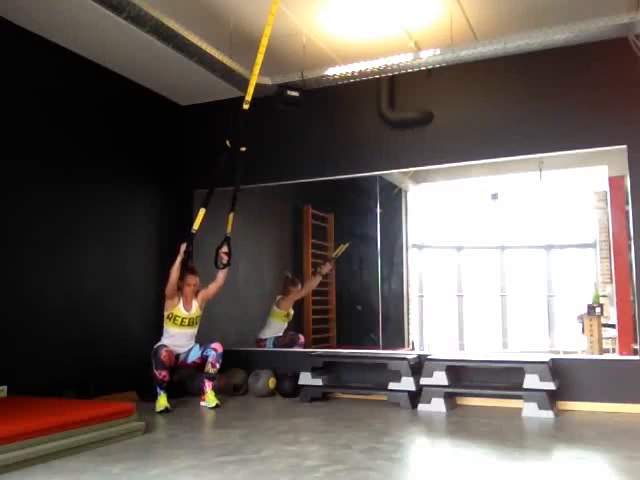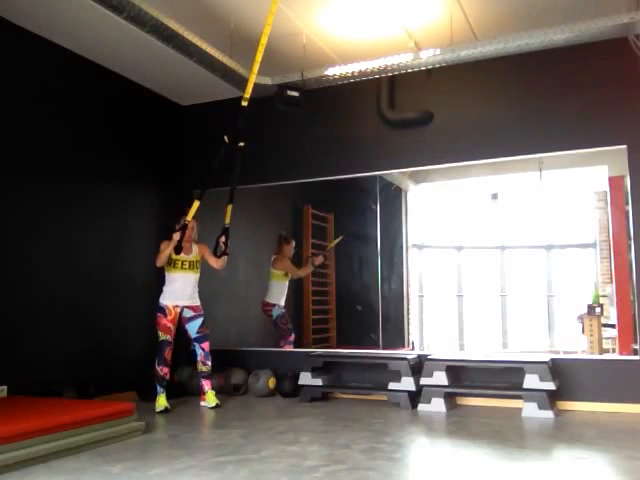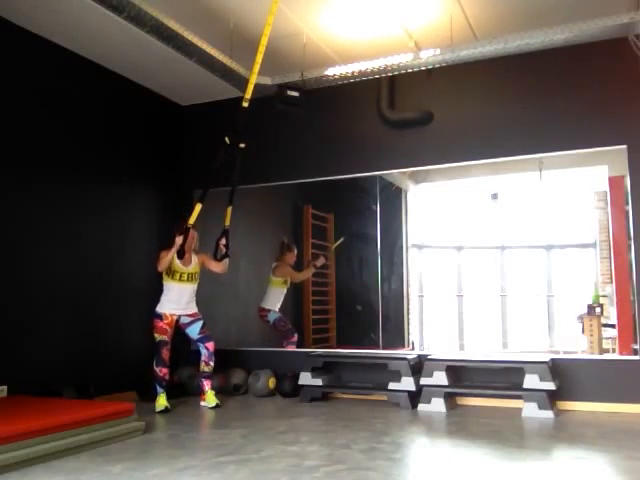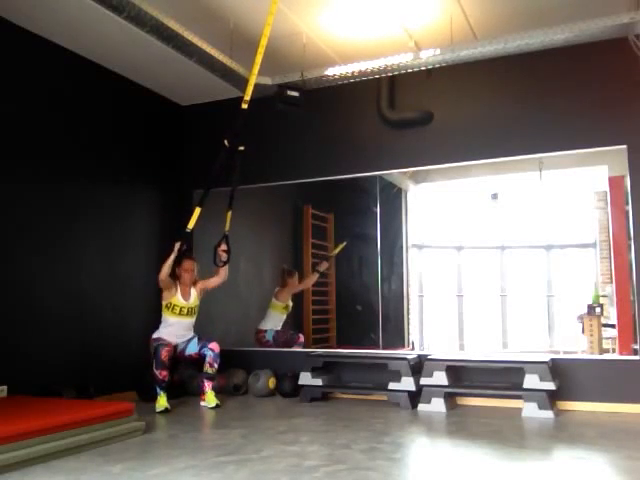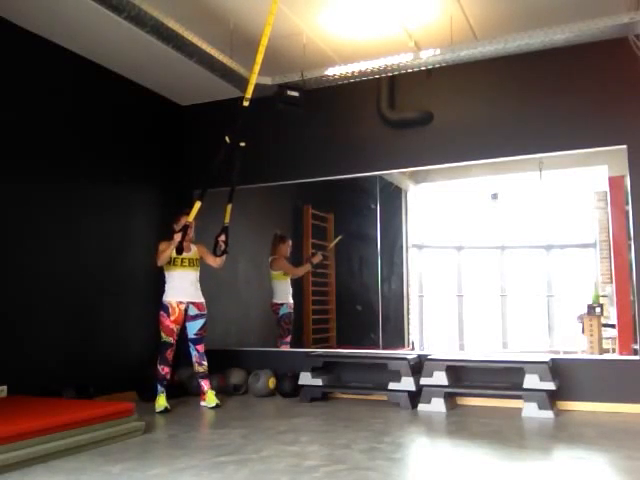
dt=1s
person 1, frame 1
left shoulder: (200, 299)
right shoulder: (172, 300)
left elbow: (218, 282)
right elbow: (172, 280)
left wrist: (224, 261)
right wrist: (180, 256)
left hip: (188, 351)
right hip: (168, 351)
left knee: (215, 348)
right knee: (161, 353)
left ankle: (207, 394)
right ankle: (161, 396)
person 1, frame 2
left shoulder: (200, 248)
right shoulder: (167, 245)
left elbow: (219, 265)
right elbow: (159, 262)
right wrist: (173, 243)
left hip: (192, 305)
right hip: (169, 304)
left knee: (203, 345)
right knee: (165, 347)
left ankle: (207, 393)
right ankle: (161, 395)
person 1, frame 3
left shoulder: (200, 258)
right shoulder: (168, 254)
left elbow: (221, 269)
right elbow: (160, 267)
left wrist: (224, 251)
right wrist: (175, 248)
left hip: (189, 313)
right hip: (165, 313)
left knee: (208, 345)
right knee: (163, 350)
left ankle: (206, 393)
right ankle: (161, 396)
person 1, frame 4
left shoulder: (198, 288)
right shoulder: (169, 288)
left elbow: (221, 278)
right elbow: (161, 278)
left wrist: (224, 258)
right wrist: (174, 254)
left hip: (186, 340)
right hip: (164, 338)
left knee: (213, 348)
right knee: (162, 352)
left ankle: (207, 394)
right ankle: (161, 396)
person 1, frame 5
left shoulder: (198, 249)
right shoulder: (166, 245)
left elbow: (217, 264)
right elbow: (160, 262)
left wrist: (223, 247)
right wrist: (174, 244)
left hip: (196, 302)
right hip: (173, 303)
left knee: (198, 347)
right knee: (168, 346)
left ankle: (206, 393)
right ankle: (161, 395)
